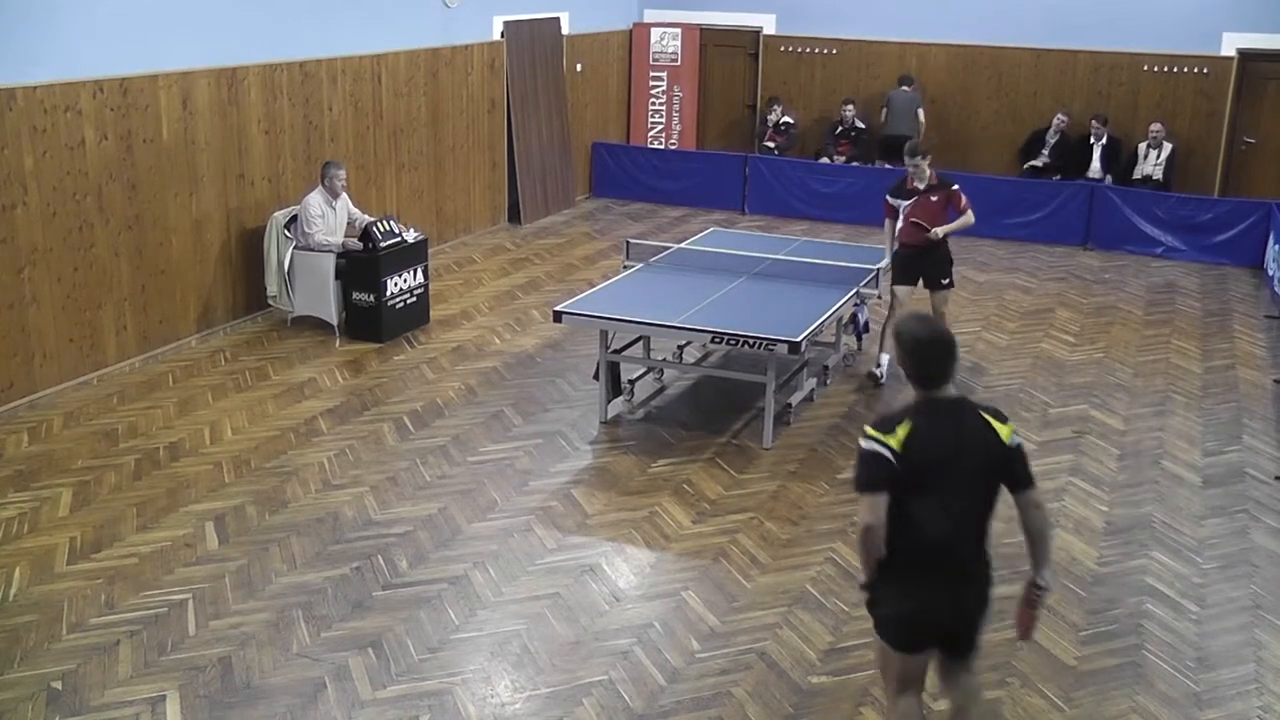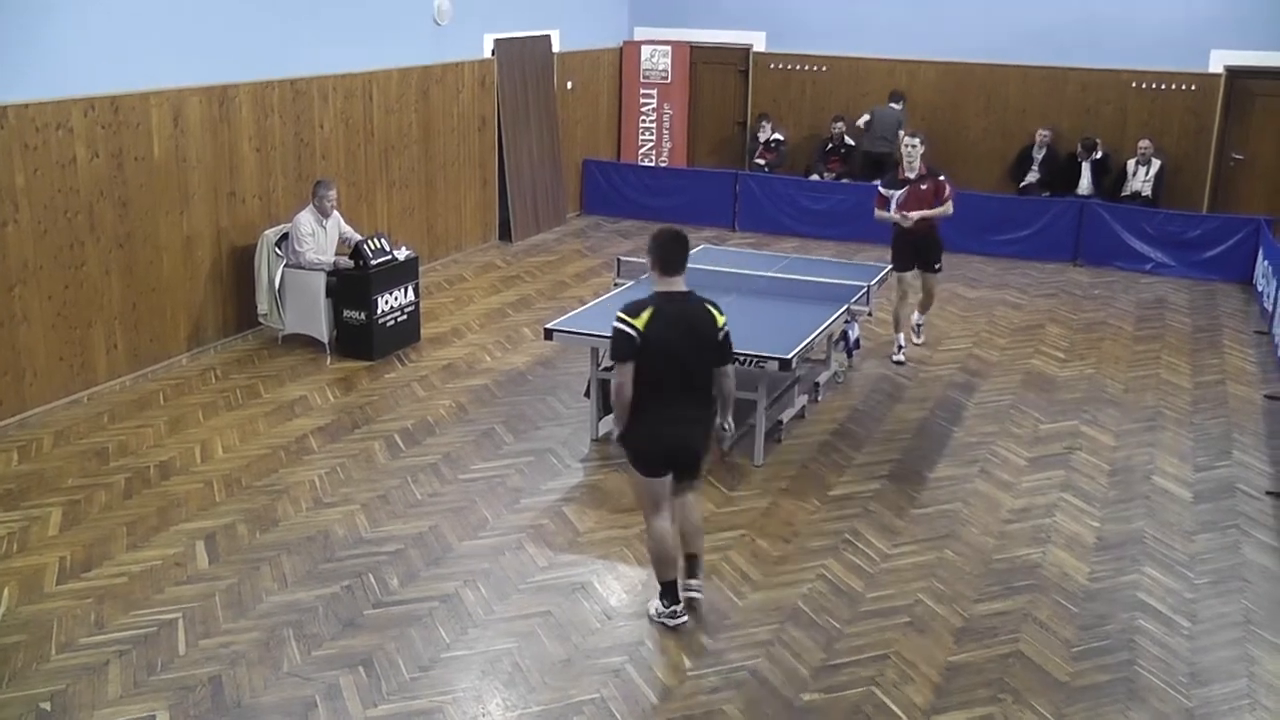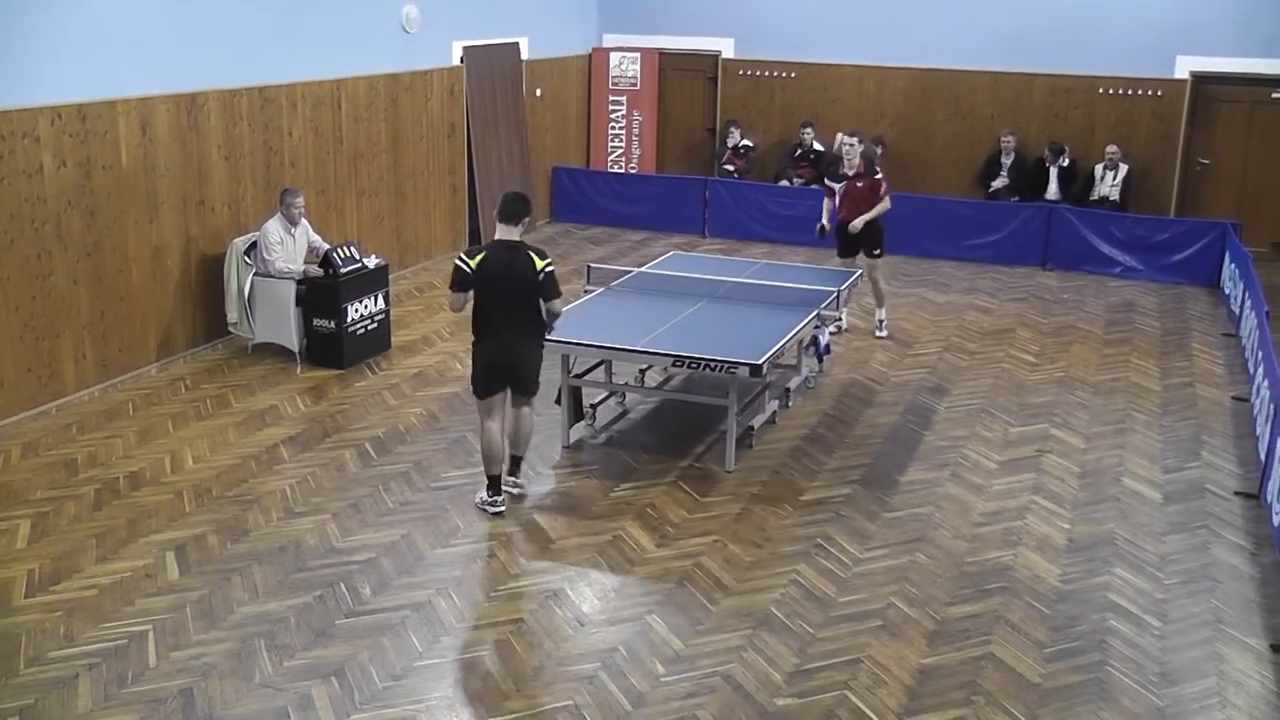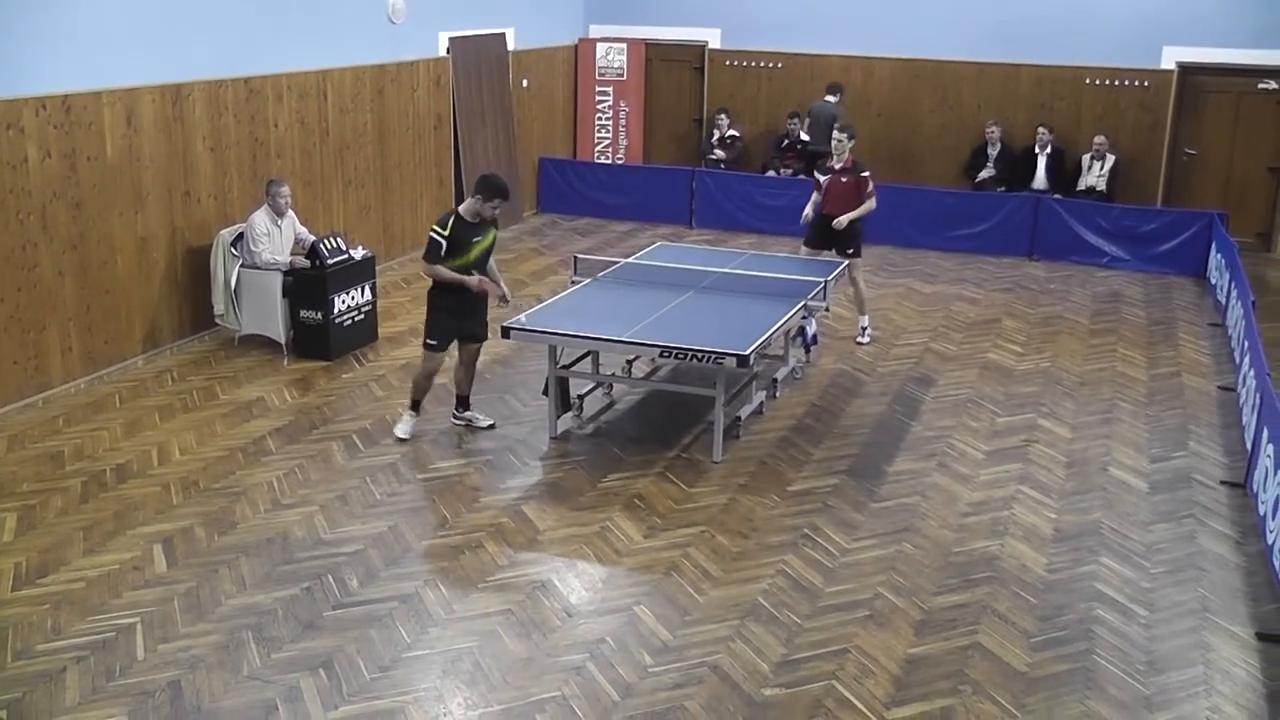
dt=1s
person 1, frame 1
left shoulder: (885, 435)
right shoulder: (995, 426)
left elbow: (872, 523)
right elbow: (1031, 505)
left wrist: (871, 574)
right wrist: (1040, 570)
left hip: (908, 587)
right hip: (969, 585)
right knee: (958, 673)
person 1, frame 2
left shoulder: (633, 317)
right shoulder: (712, 314)
left elbow: (622, 385)
right elbow: (725, 376)
left wrist: (621, 425)
right wrist: (725, 416)
left hip: (650, 430)
right hip: (697, 427)
left knee: (657, 512)
right knee: (684, 495)
left ankle: (670, 602)
right ankle: (693, 579)
person 1, frame 3
left shoulder: (472, 259)
right shoulder: (538, 258)
left elbow: (456, 304)
right elbow: (555, 308)
right wrist: (547, 322)
left hip: (489, 350)
right hip: (527, 349)
left knee: (491, 420)
right knee: (523, 407)
left ankle: (494, 493)
right ankle: (514, 475)
person 1, frame 4
left shoulder: (489, 223)
right shoulder: (445, 227)
right elbow: (430, 268)
left wrist: (499, 283)
right wrist: (467, 281)
left hip: (474, 302)
right hip: (445, 304)
left knee: (470, 358)
right knee: (431, 365)
left ankle: (462, 410)
right ankle: (412, 413)
person 2, frame 1
left shoulder: (946, 187)
right shoulder: (898, 190)
left elbow: (969, 218)
right elbow: (890, 220)
left wrist: (944, 229)
right wrist: (888, 252)
left hip: (936, 252)
right hip: (906, 251)
left knee: (939, 312)
right knee: (895, 308)
right ankle: (882, 366)
person 2, frame 2
left shoulder: (934, 177)
right shoulder: (890, 181)
left elbow: (948, 208)
right elbow: (878, 212)
left wrist: (921, 213)
right wrist: (896, 218)
left hip: (928, 238)
right hip: (903, 238)
left knee: (930, 292)
right knee: (902, 294)
left ankle: (917, 321)
right ankle: (899, 343)
person 2, frame 3
left shoulder: (872, 173)
right shoulder: (833, 174)
left elbow: (885, 203)
right elbow: (829, 199)
left wrist: (863, 219)
right wrist: (825, 219)
left hip: (869, 228)
right hip: (845, 228)
left knee: (874, 276)
left ankle: (881, 318)
right ankle: (842, 318)
person 2, frame 4
left shoulder: (859, 171)
right shoulder: (822, 168)
left elbow: (871, 203)
left wrist: (848, 217)
right wrist: (810, 207)
left hip: (846, 227)
right hip: (822, 222)
left knee: (854, 276)
left ankle: (864, 326)
